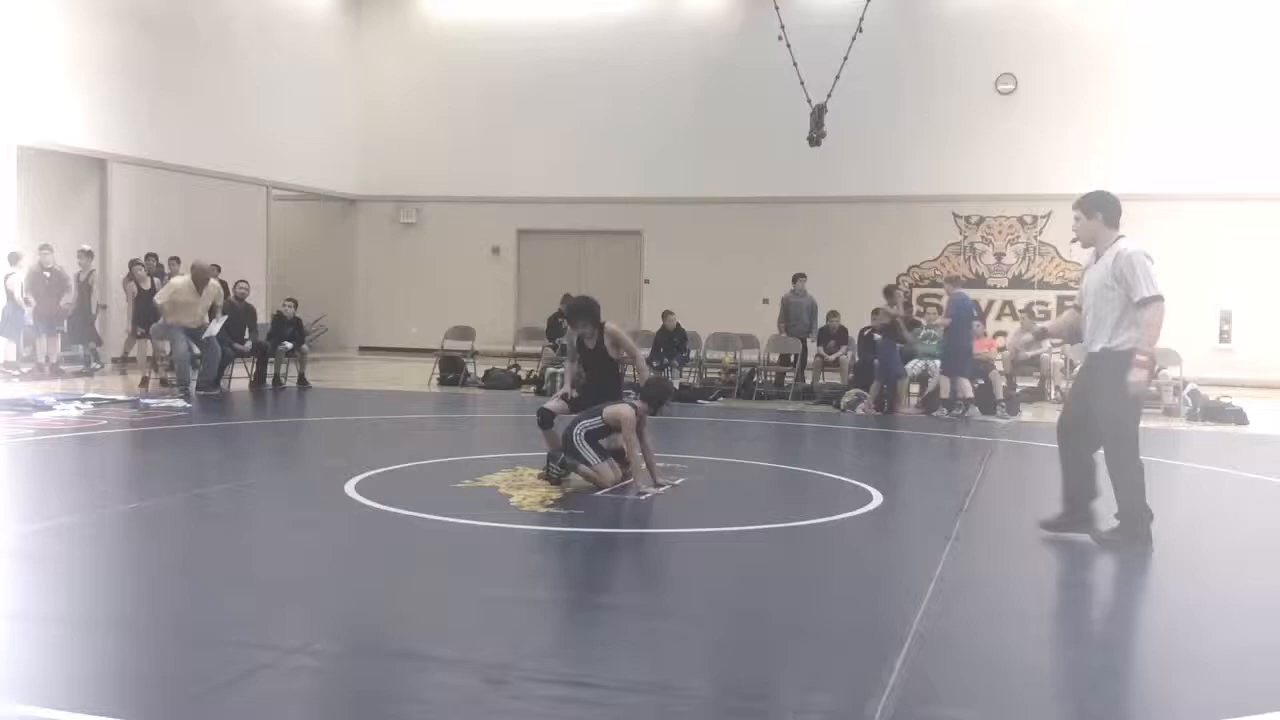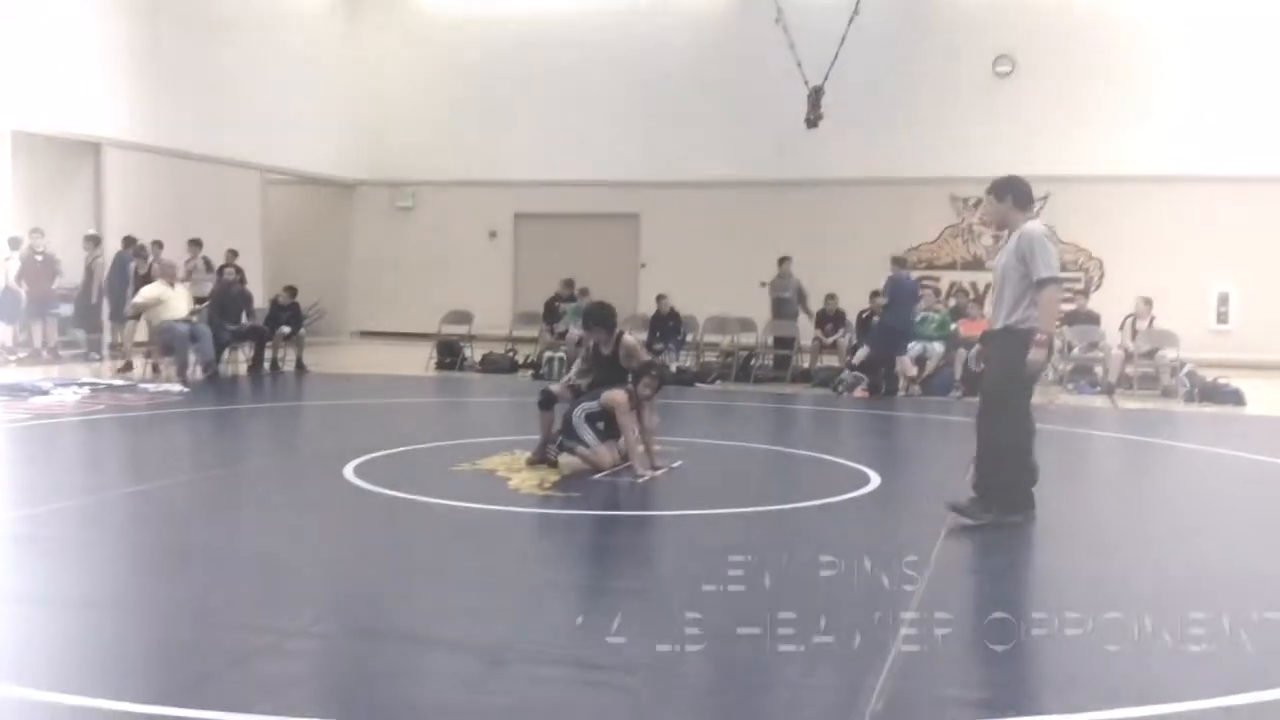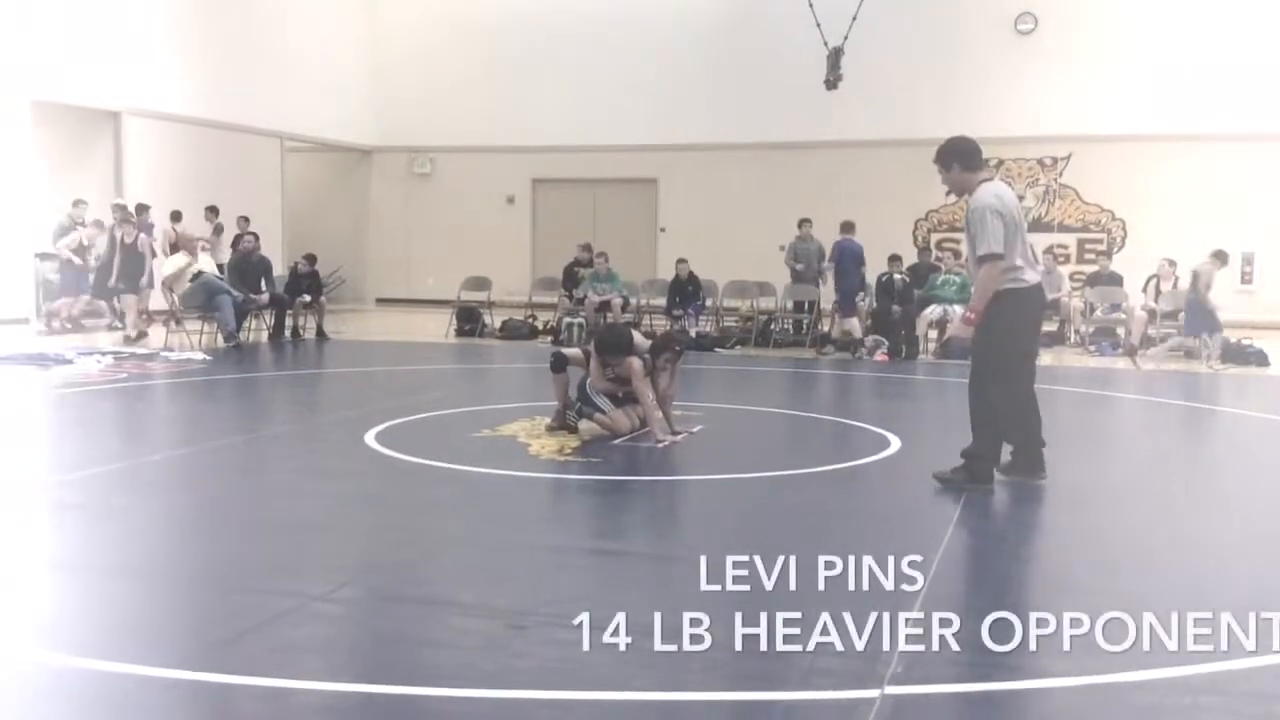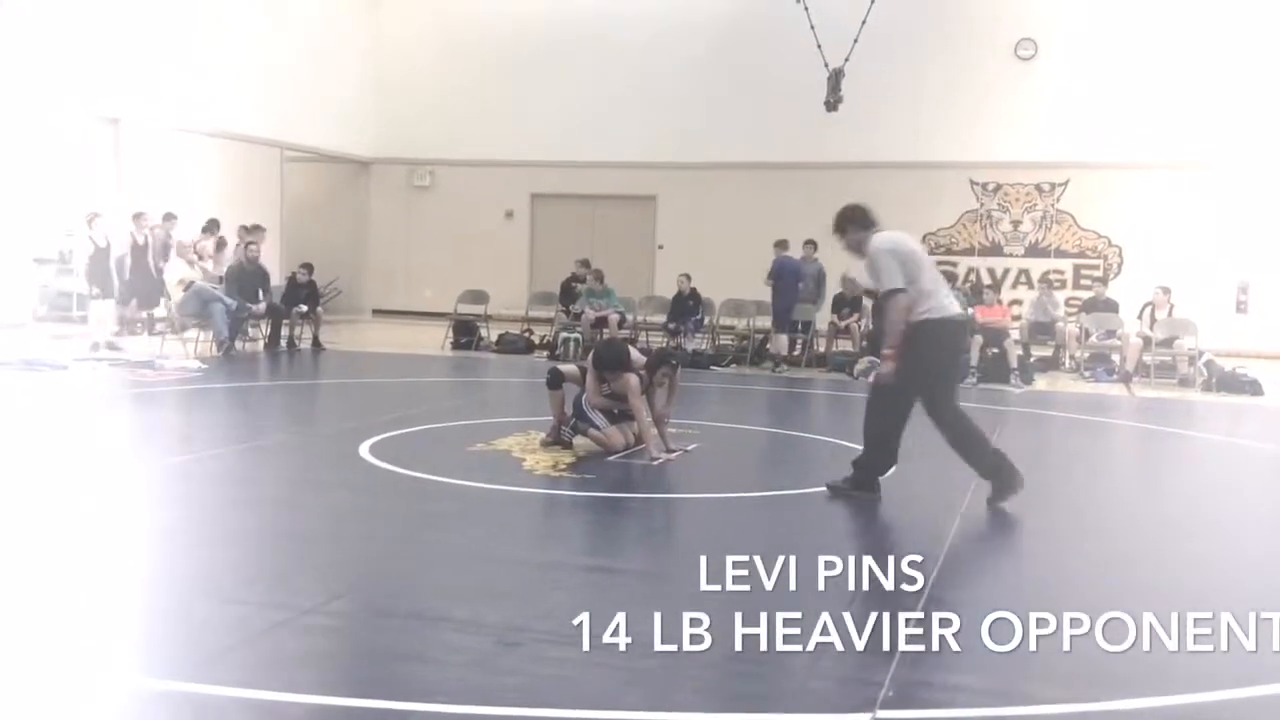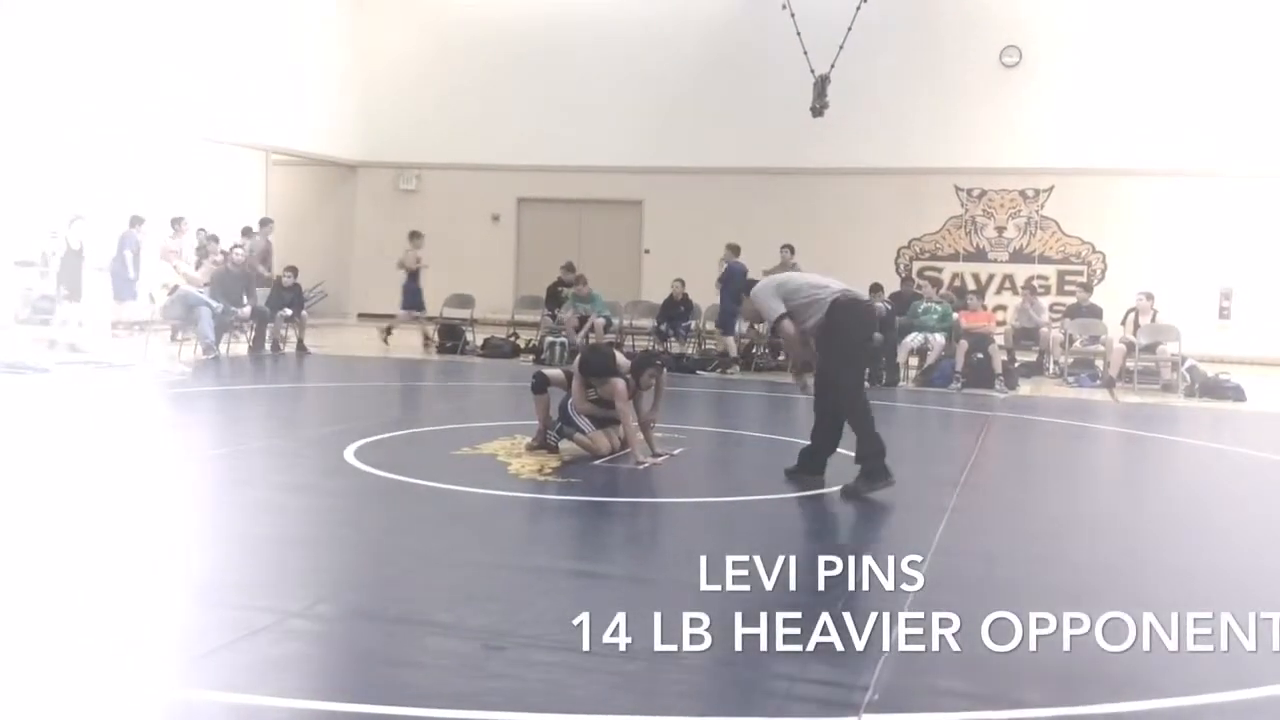
dt=1s
person 1, frame 1
left shoulder: (1129, 255)
right shoulder: (1095, 261)
left elbow: (1153, 309)
left wrist: (1142, 363)
right wrist: (1044, 332)
left hip: (1121, 364)
right hip: (1096, 362)
left knee: (1119, 446)
right knee: (1072, 432)
left ankle: (1136, 526)
right ankle: (1077, 512)
person 1, frame 2
left shoulder: (1034, 235)
right shoulder: (1014, 239)
left elbow: (1051, 289)
left wrist: (1040, 341)
right wrist: (988, 340)
left hip: (1021, 340)
right hip: (1007, 339)
left knee: (993, 418)
right knee: (1012, 420)
left ankle: (995, 499)
right ankle: (1017, 495)
person 1, frame 3
left shoulder: (982, 203)
right shoulder: (999, 190)
left elbow: (992, 265)
left wrist: (970, 317)
left hip: (1008, 299)
right hip: (1028, 293)
left knee: (987, 386)
right knee: (1016, 383)
left ankle: (979, 468)
right ankle: (1028, 457)
person 1, frame 4
left shoulder: (877, 248)
right shoulder: (895, 240)
left elbow: (898, 303)
left wrist: (888, 355)
left hip: (930, 331)
right hip: (950, 325)
left knee: (885, 402)
right knee: (943, 408)
left ankle: (865, 478)
right ankle: (1001, 474)
person 1, frame 5
left shoulder: (759, 292)
right shoulder: (775, 289)
left elbow: (789, 333)
left wrist: (798, 373)
left hip: (844, 316)
right hip: (859, 312)
left knee: (847, 393)
right knee: (828, 393)
left ankle: (874, 470)
right ankle: (812, 463)
